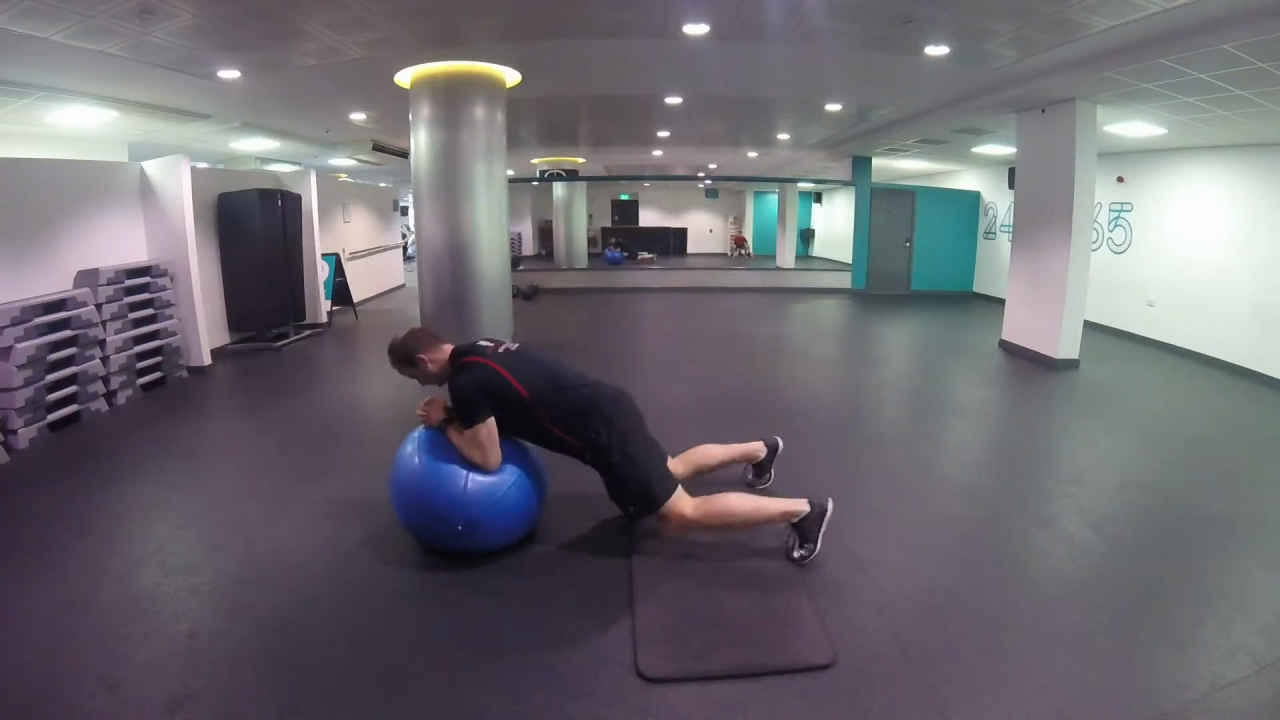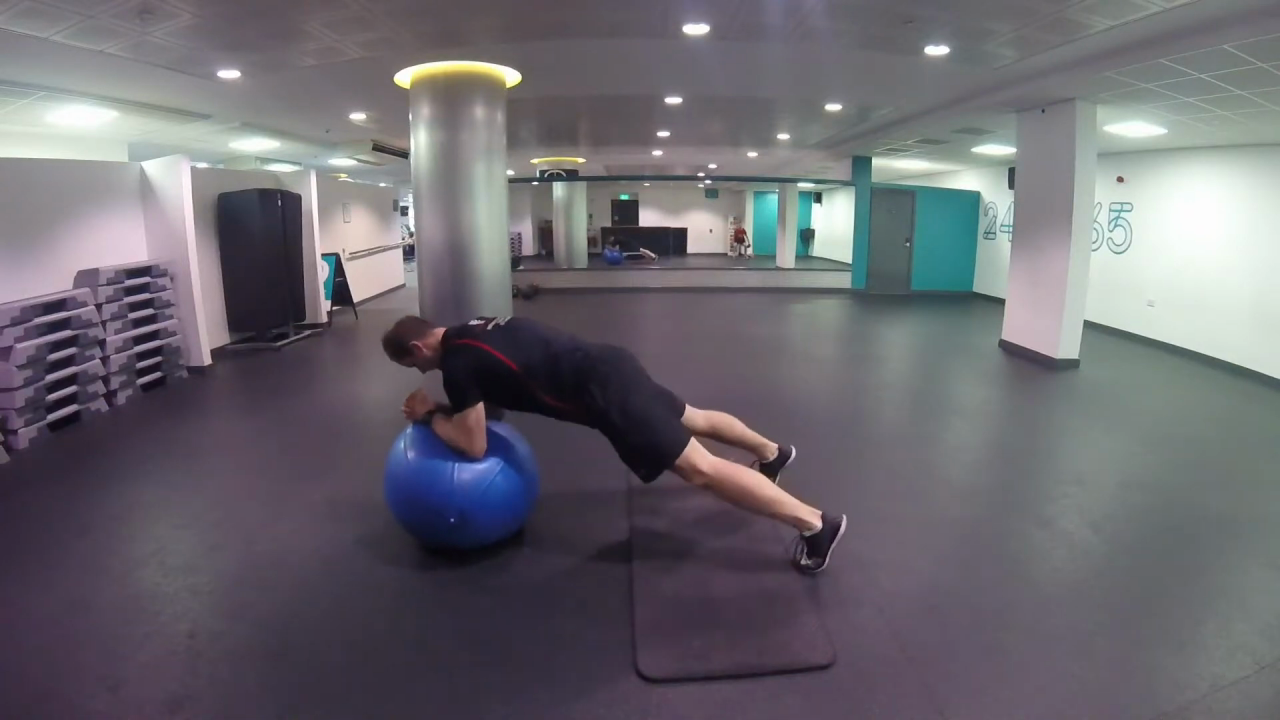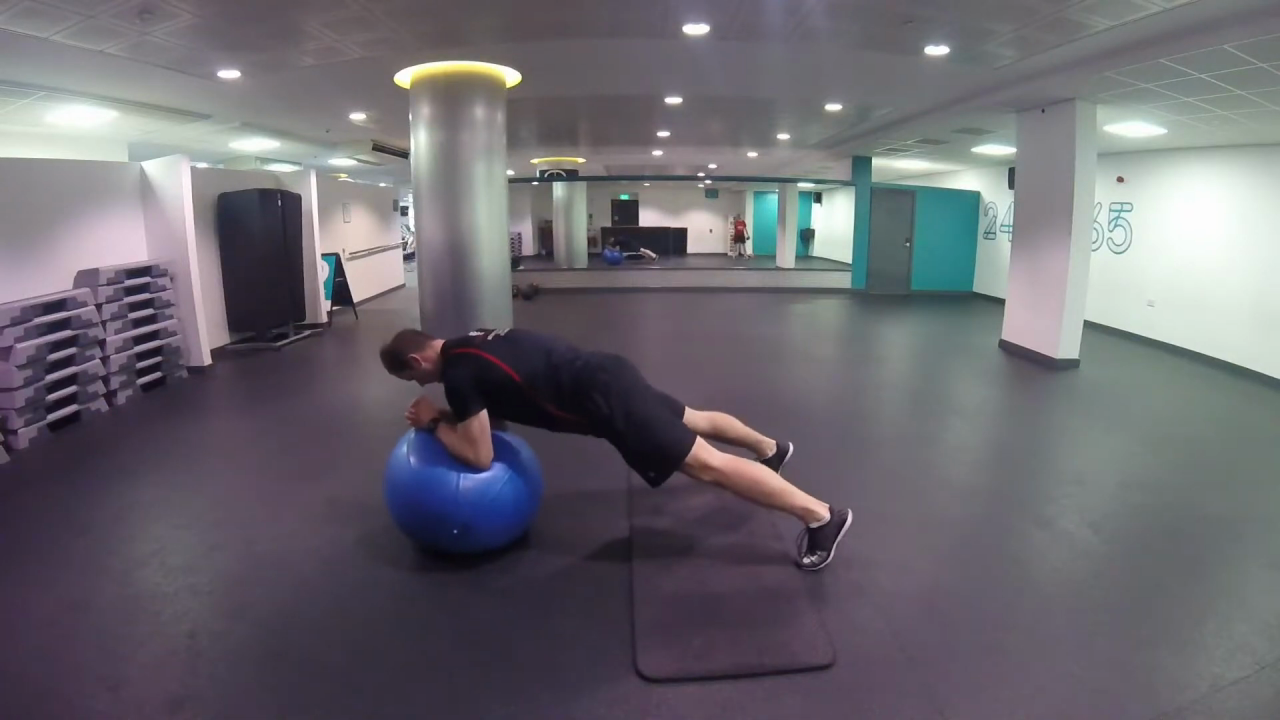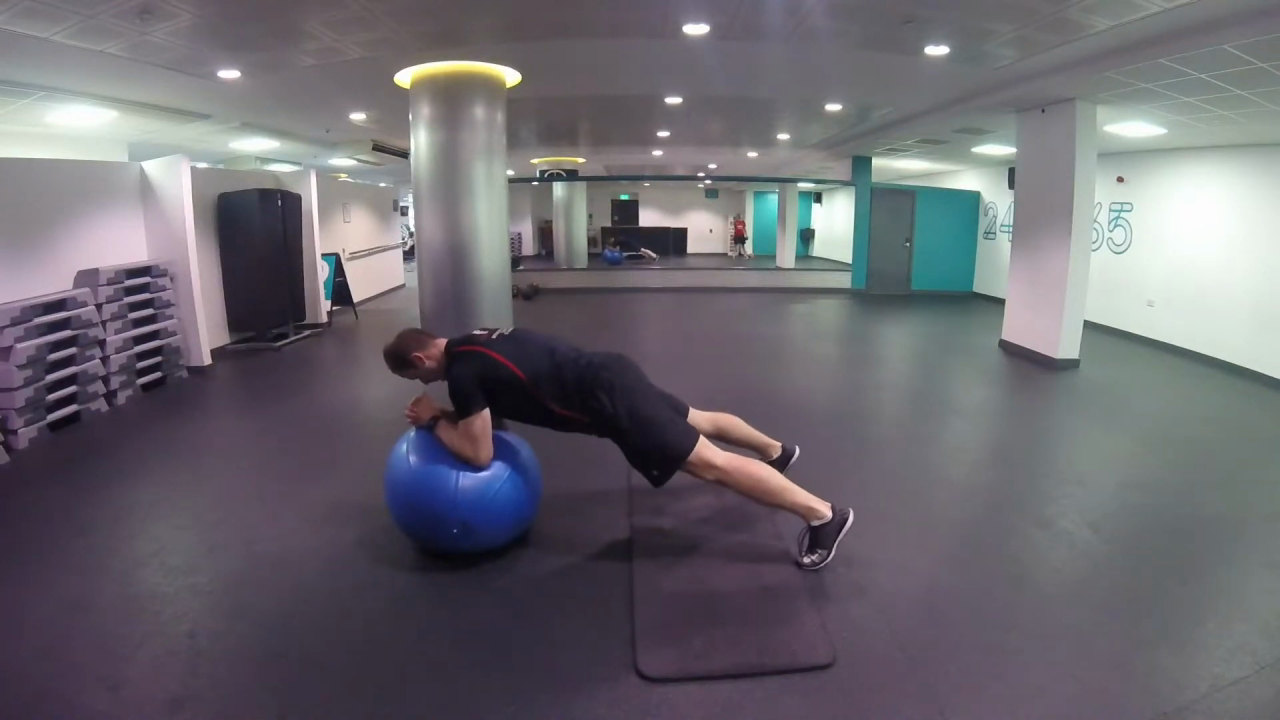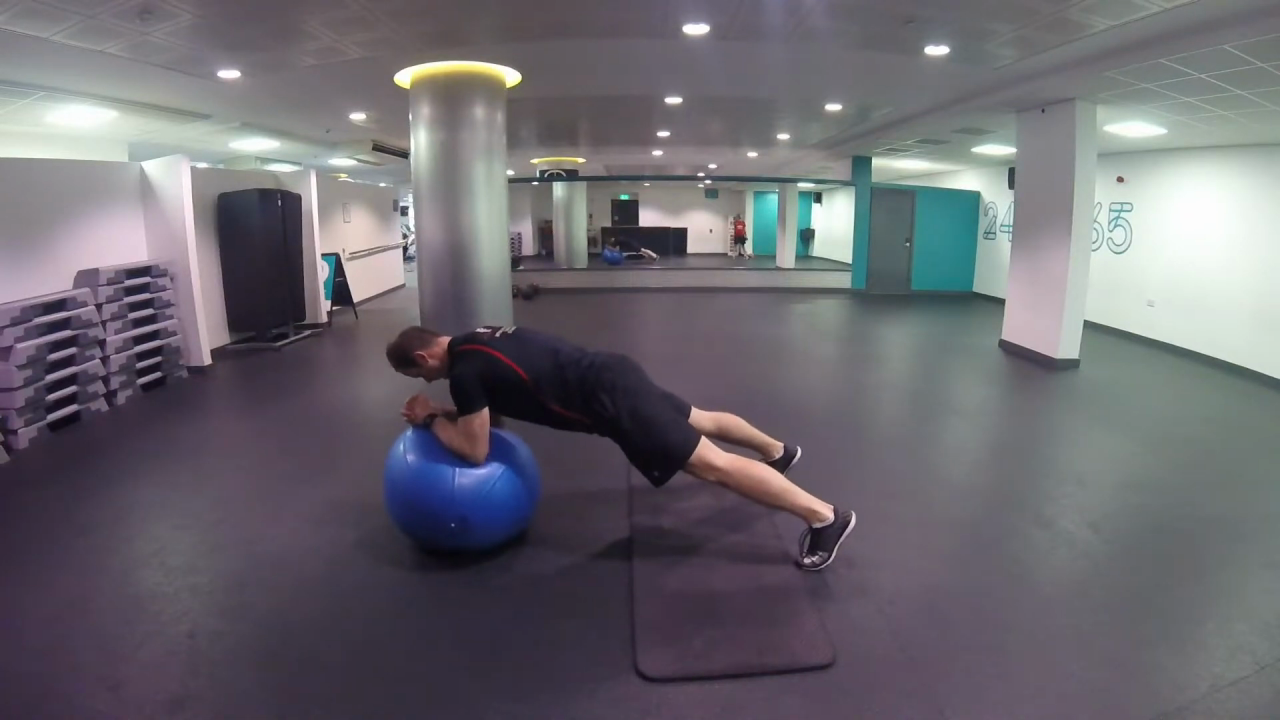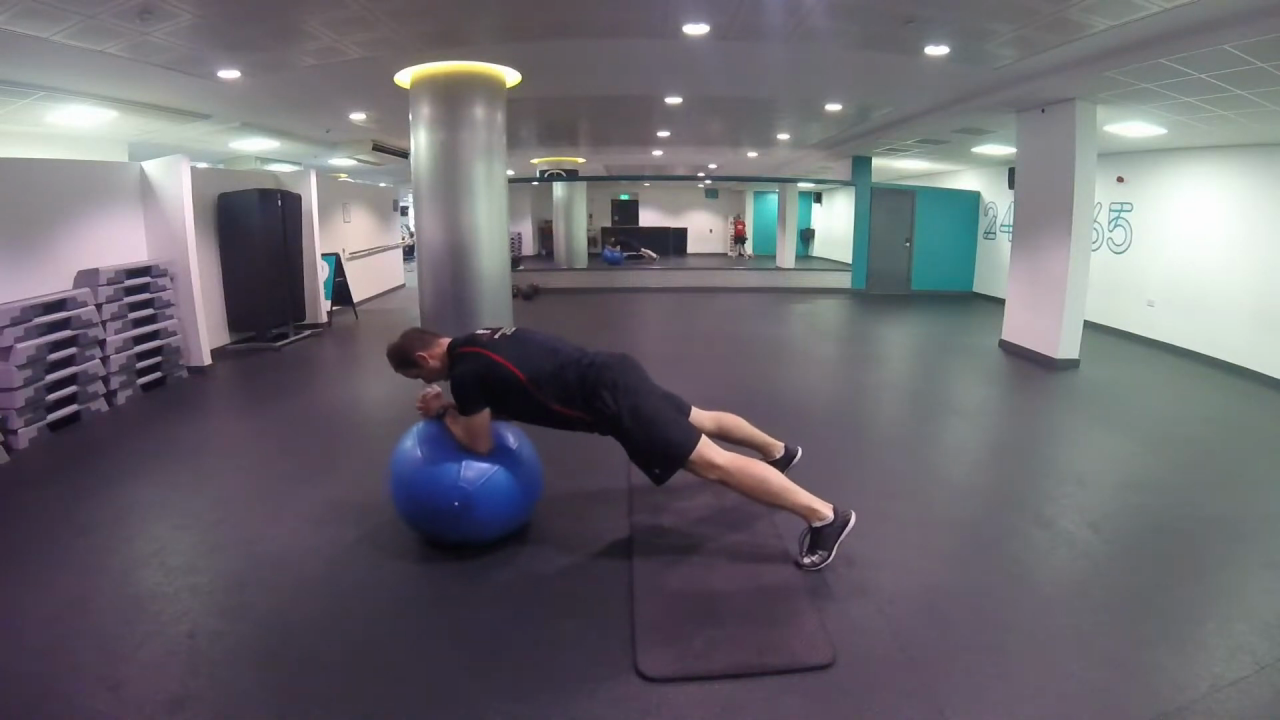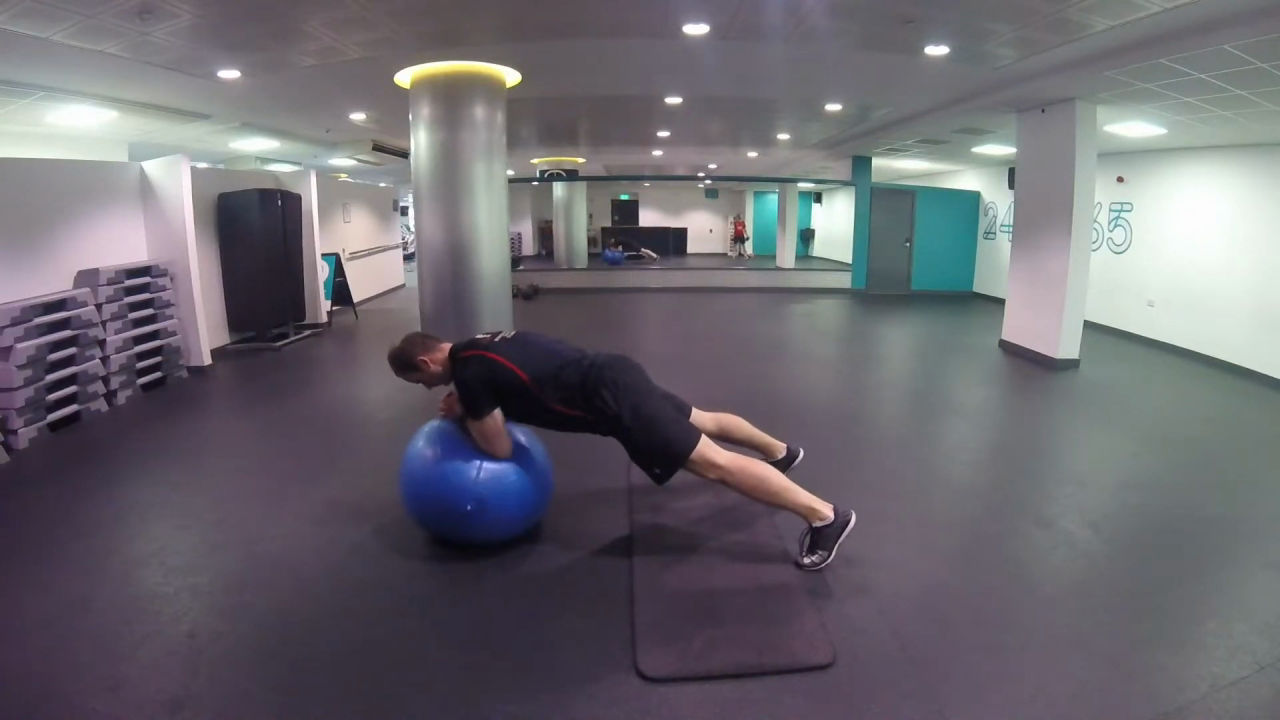
dt=0.4s
person 1, frame 1
left shoulder: (465, 382)
right shoulder: (480, 351)
left elbow: (488, 458)
left wrist: (445, 423)
right wrist: (454, 415)
left hip: (605, 429)
right hip: (608, 406)
left knee: (683, 513)
right knee: (673, 468)
left ankle: (803, 510)
right ankle: (761, 450)
person 1, frame 2
left shoulder: (457, 364)
right shoulder: (472, 332)
left elbow: (474, 445)
right elbow: (494, 395)
left wrist: (429, 415)
right wrist: (448, 409)
left hip: (605, 391)
right hip: (611, 366)
left knee: (699, 468)
right knee: (696, 420)
left ankle: (815, 523)
right ankle: (772, 452)
person 1, frame 3
left shoulder: (458, 374)
right shoulder: (471, 344)
left elbow: (479, 456)
right elbow: (494, 403)
left wrist: (433, 423)
right wrist: (450, 416)
left hip: (605, 401)
right hip: (608, 375)
left knee: (707, 463)
right knee: (695, 421)
left ankle: (821, 516)
right ankle: (771, 449)
person 1, frame 4
left shoulder: (462, 371)
right shoulder: (474, 343)
left elbow: (479, 453)
right elbow: (494, 405)
left wrist: (433, 420)
right wrist: (451, 415)
left hip: (610, 401)
right hip: (612, 375)
left knee: (710, 462)
right knee: (700, 422)
left ankle: (823, 515)
right ankle: (777, 450)
person 1, frame 5
left shoulder: (465, 370)
right shoulder: (477, 340)
left elbow: (476, 450)
right elbow: (499, 402)
left wrist: (430, 418)
right wrist: (448, 412)
left hip: (611, 403)
right hip: (614, 375)
left knee: (711, 464)
right knee: (701, 422)
left ankle: (824, 516)
right ankle: (778, 450)
person 1, frame 6
left shoulder: (465, 371)
right shoulder: (479, 341)
left elbow: (480, 443)
right elbow: (502, 399)
left wrist: (442, 411)
right wrist: (456, 404)
left hip: (613, 400)
right hip: (615, 374)
left knee: (712, 462)
right knee: (703, 422)
left ankle: (825, 516)
right ankle: (779, 450)
person 1, frame 7
left shoulder: (469, 374)
right shoulder: (480, 346)
left elbow: (500, 447)
left wrist: (462, 413)
right wrist: (471, 406)
left hip: (613, 399)
right hip: (615, 376)
left knee: (711, 461)
right knee: (703, 423)
left ankle: (824, 515)
right ankle: (780, 451)
